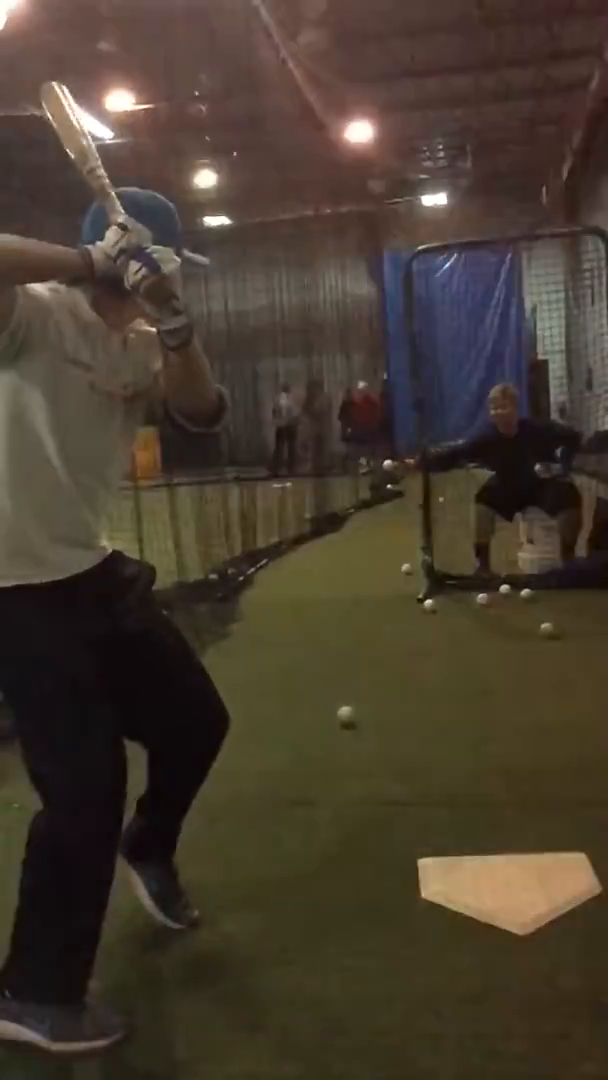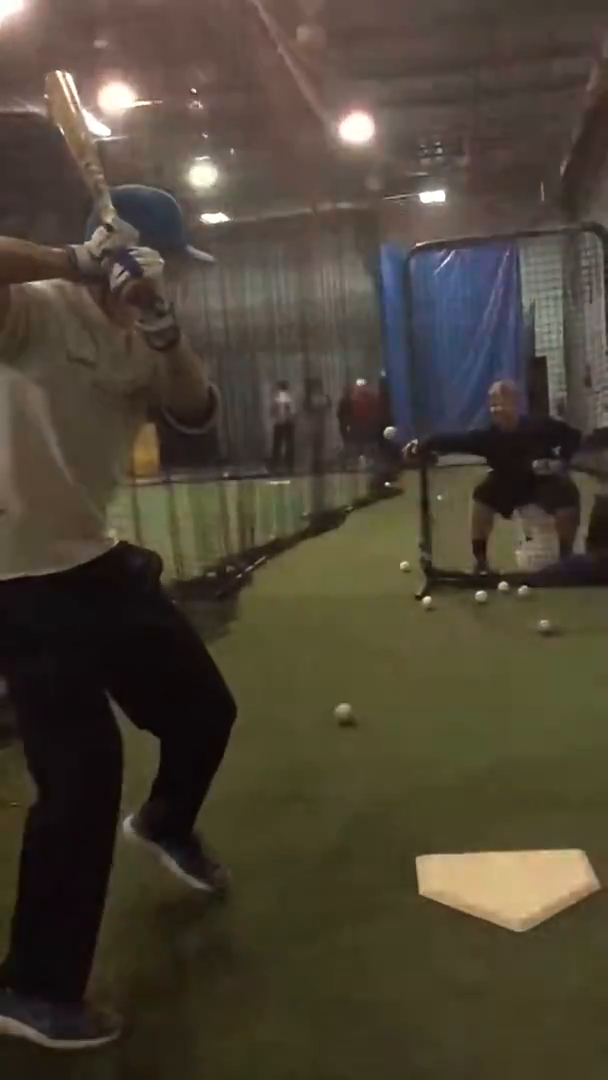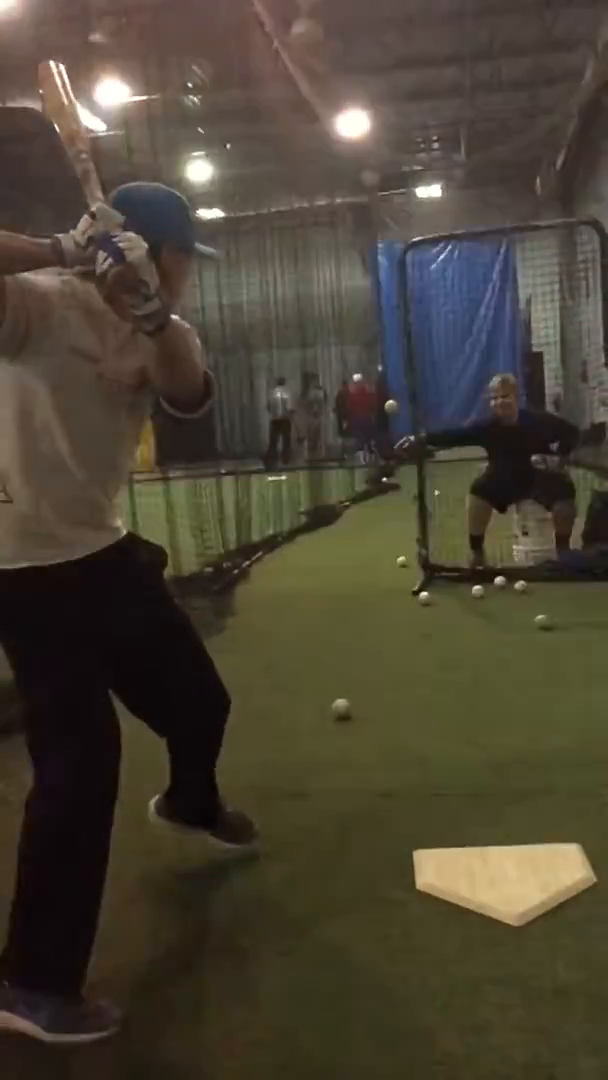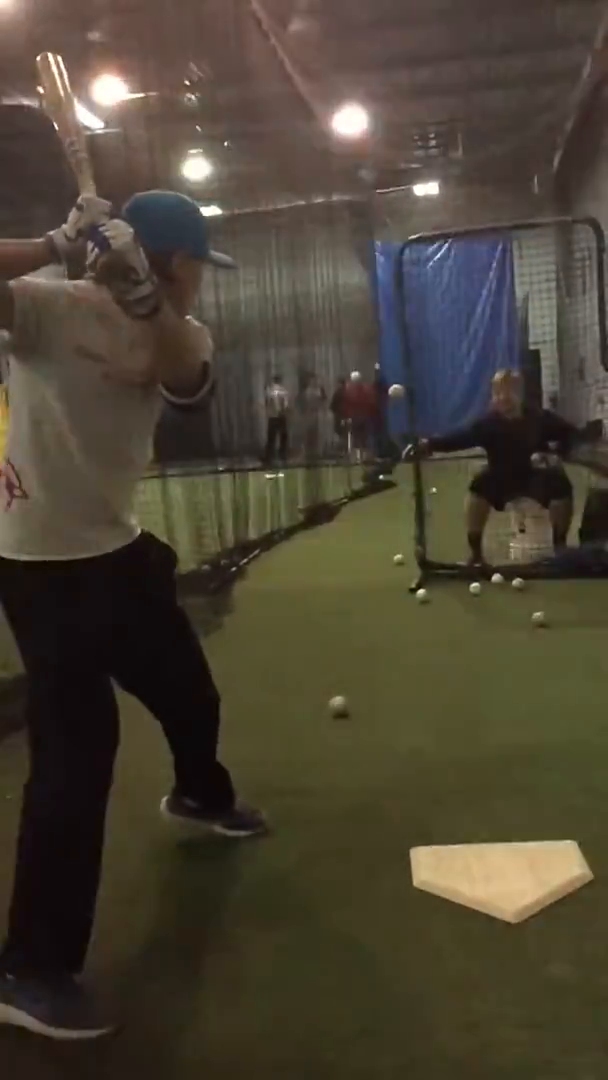
dt=0.7s
person 1, frame 1
left shoulder: (140, 348)
left elbow: (201, 410)
left wrist: (173, 319)
right wrist: (89, 262)
left hip: (93, 571)
left knee: (194, 721)
right knee: (86, 783)
left ankle: (148, 848)
person 1, frame 2
left shoulder: (145, 340)
left elbow: (195, 410)
left wrist: (159, 321)
right wrist: (76, 261)
left hip: (98, 561)
left knee: (203, 709)
right knee: (83, 771)
left ankle: (166, 824)
person 1, frame 3
left shoulder: (166, 330)
left elbow: (191, 395)
left wrist: (150, 309)
left hip: (106, 552)
left knee: (199, 701)
right knee: (81, 762)
left ankle: (191, 803)
person 1, frame 4
left shoulder: (179, 330)
left elbow: (188, 379)
left wrist: (141, 293)
left hip: (119, 547)
left knee: (191, 695)
right knee: (77, 749)
left ankle: (201, 794)
